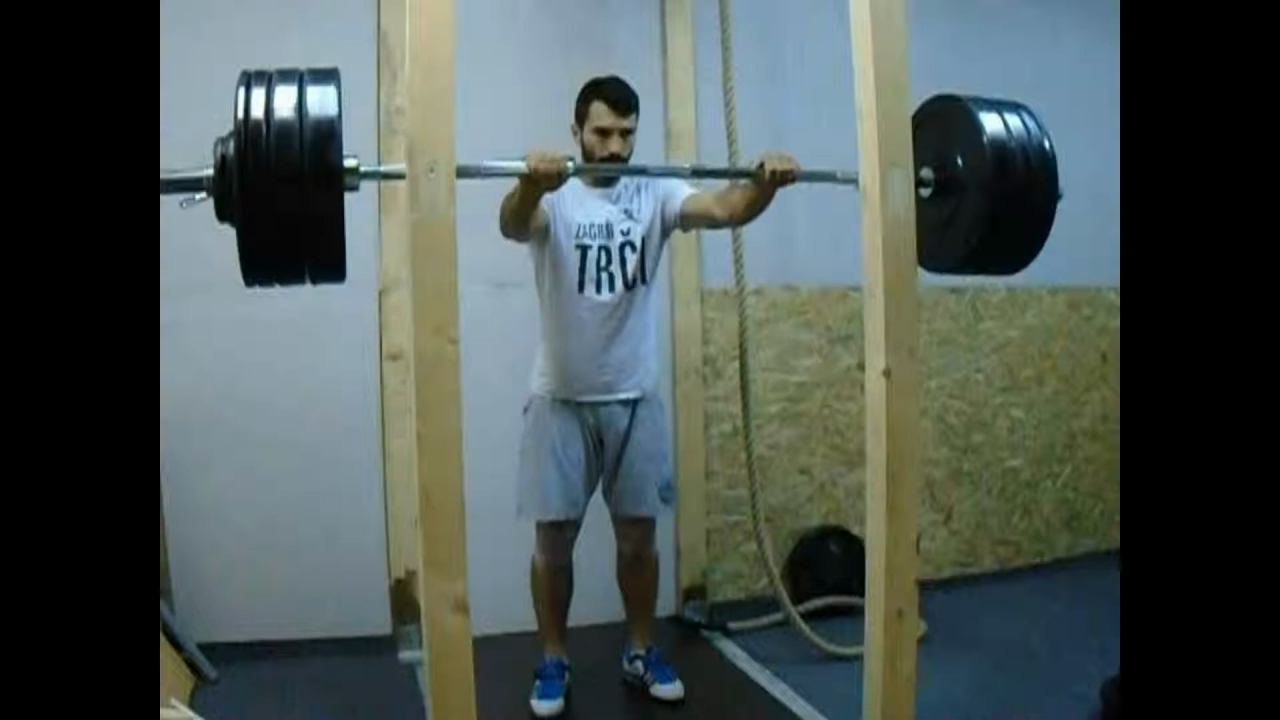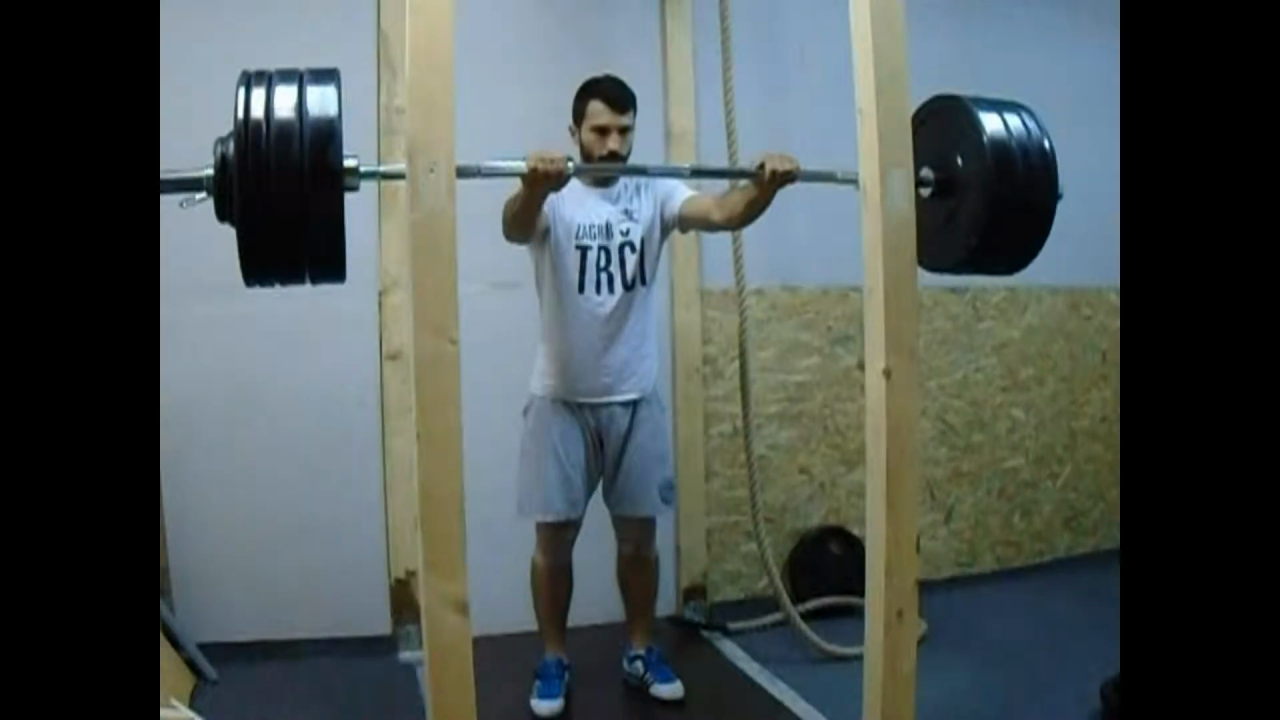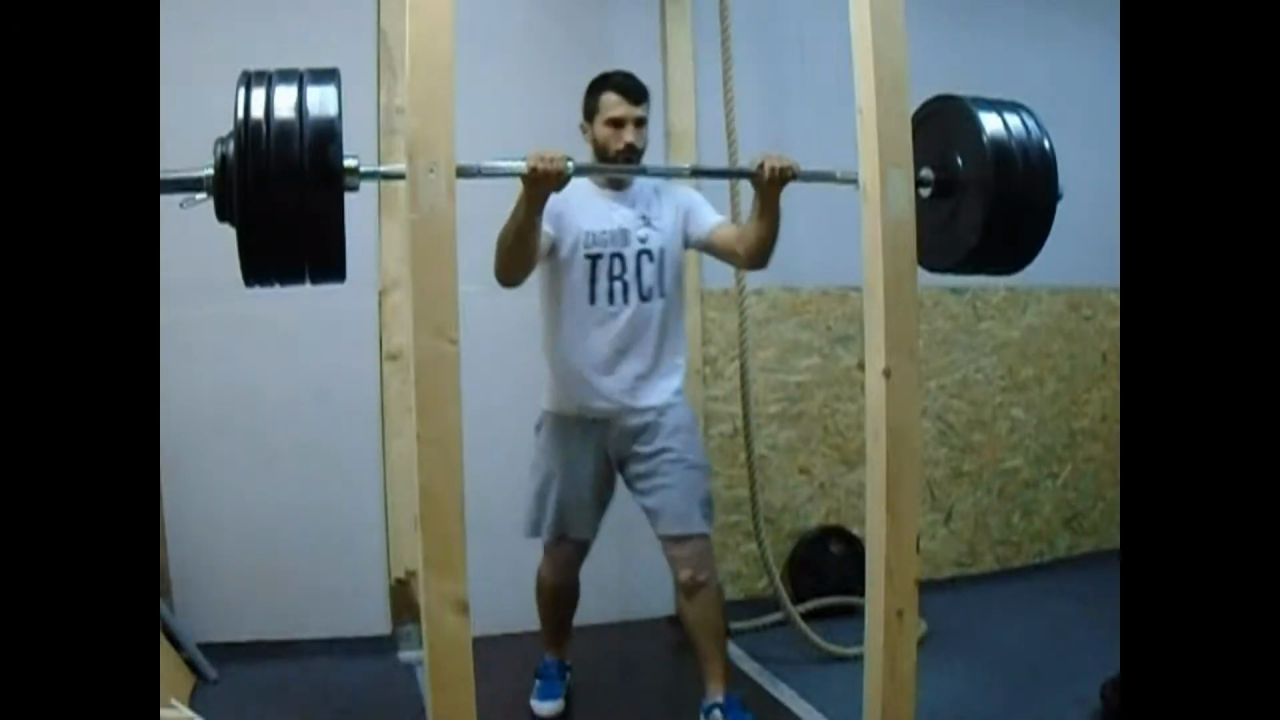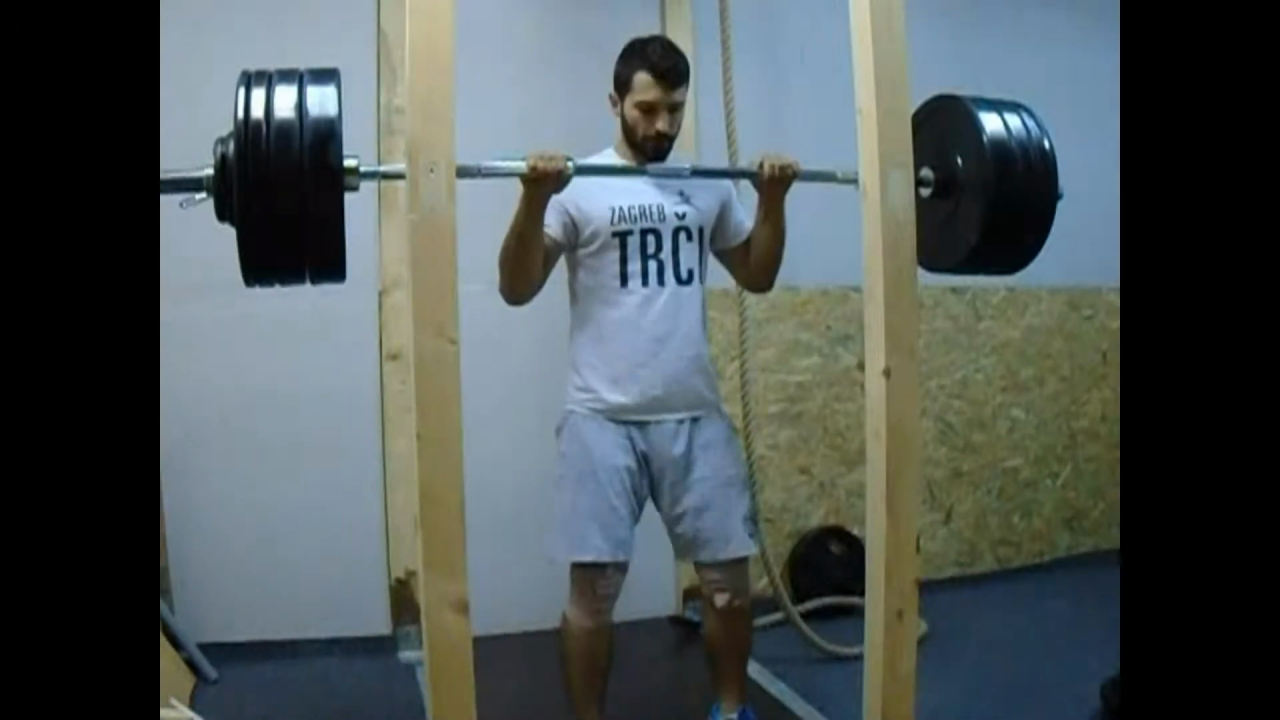
dt=0.7s
person 1, frame 1
left shoulder: (655, 194)
right shoulder: (552, 197)
left elbow: (721, 209)
right elbow: (512, 224)
left wrist: (766, 183)
right wrist: (531, 183)
left hip: (635, 396)
right hip: (562, 398)
left knee: (639, 533)
right knee: (554, 535)
left ankle: (641, 652)
right ankle: (553, 662)
person 1, frame 2
left shoulder: (654, 194)
right shoulder: (553, 197)
left elbow: (720, 213)
right elbow: (515, 227)
left wrist: (766, 185)
right wrist: (536, 184)
left hip: (636, 397)
right hip: (562, 398)
left knee: (638, 533)
right knee: (554, 535)
left ankle: (641, 651)
right ankle: (553, 662)
person 1, frame 3
left shoulder: (675, 201)
right shoulder: (562, 203)
left elbow: (751, 253)
right elbow: (508, 273)
left wrist: (768, 198)
right wrist: (532, 197)
left hip: (660, 409)
right hip: (577, 413)
left knee: (692, 555)
right knee: (562, 554)
right ankle: (554, 664)
person 1, frame 4
left shoulder: (709, 187)
right shoulder: (578, 187)
left elbow: (757, 277)
right elbow: (517, 289)
left wrist: (773, 200)
right wrist: (533, 199)
left hip: (695, 415)
right hip: (603, 417)
left knee: (729, 576)
right knee: (594, 585)
